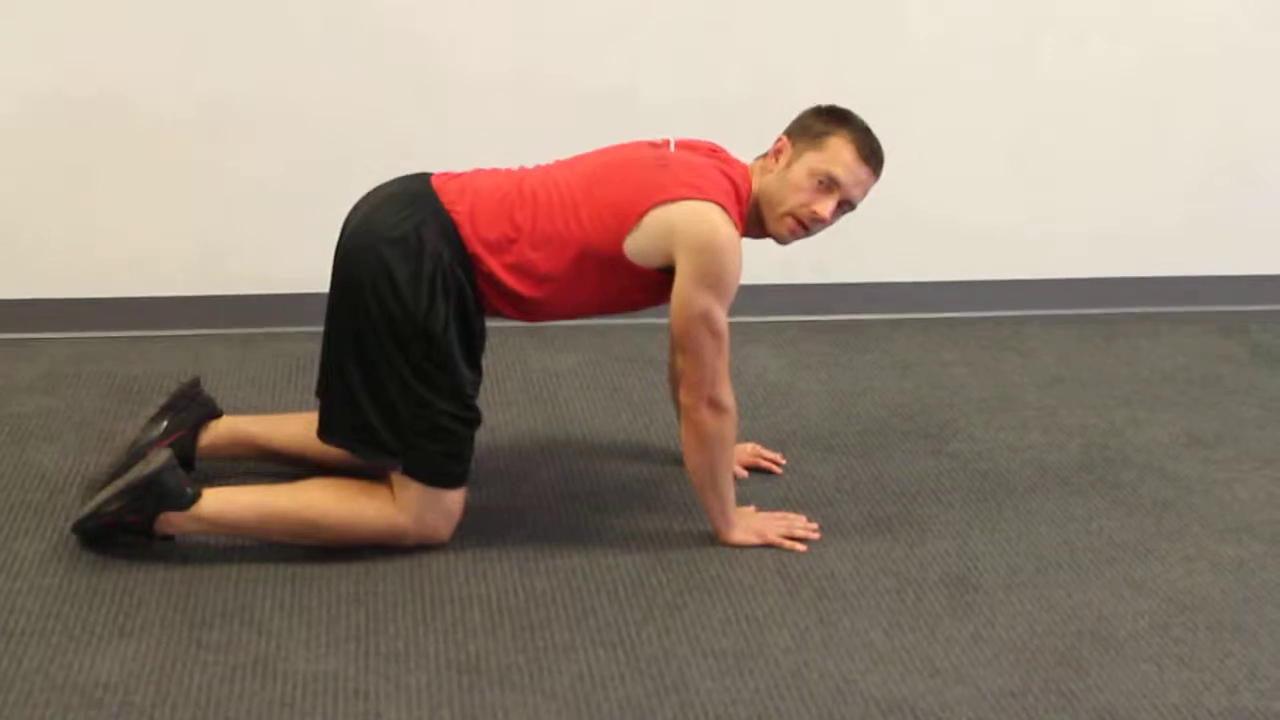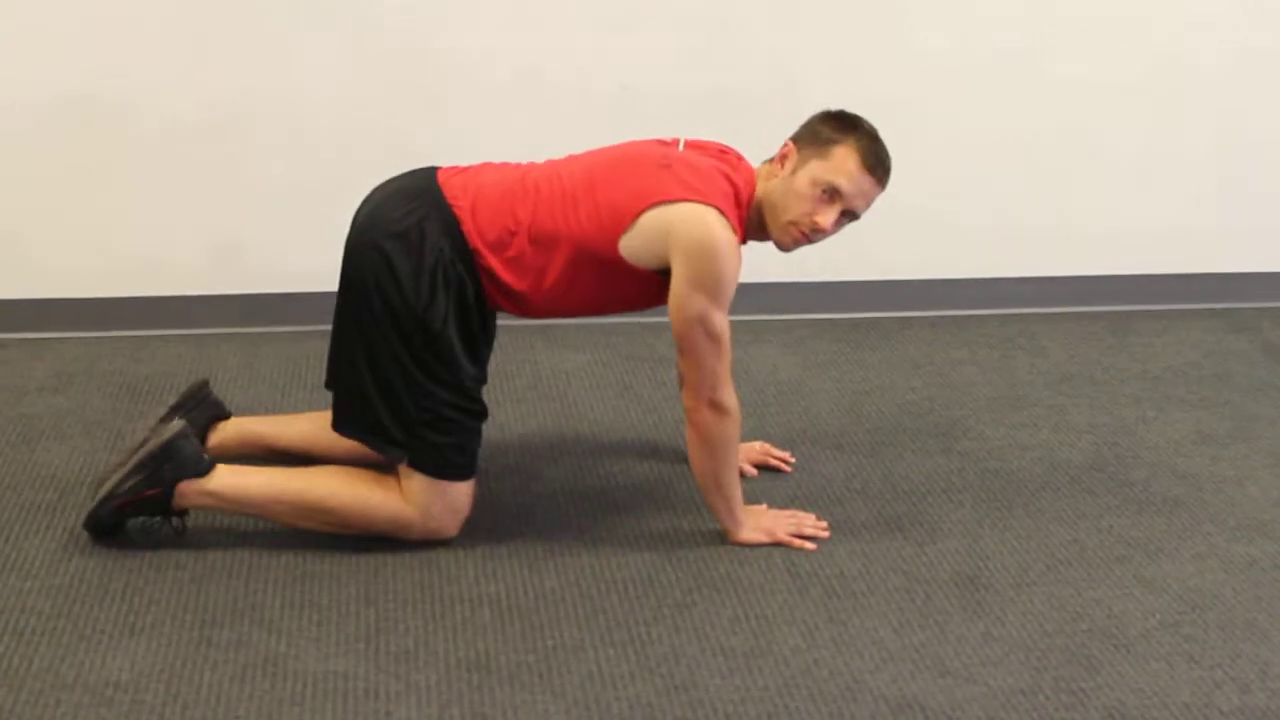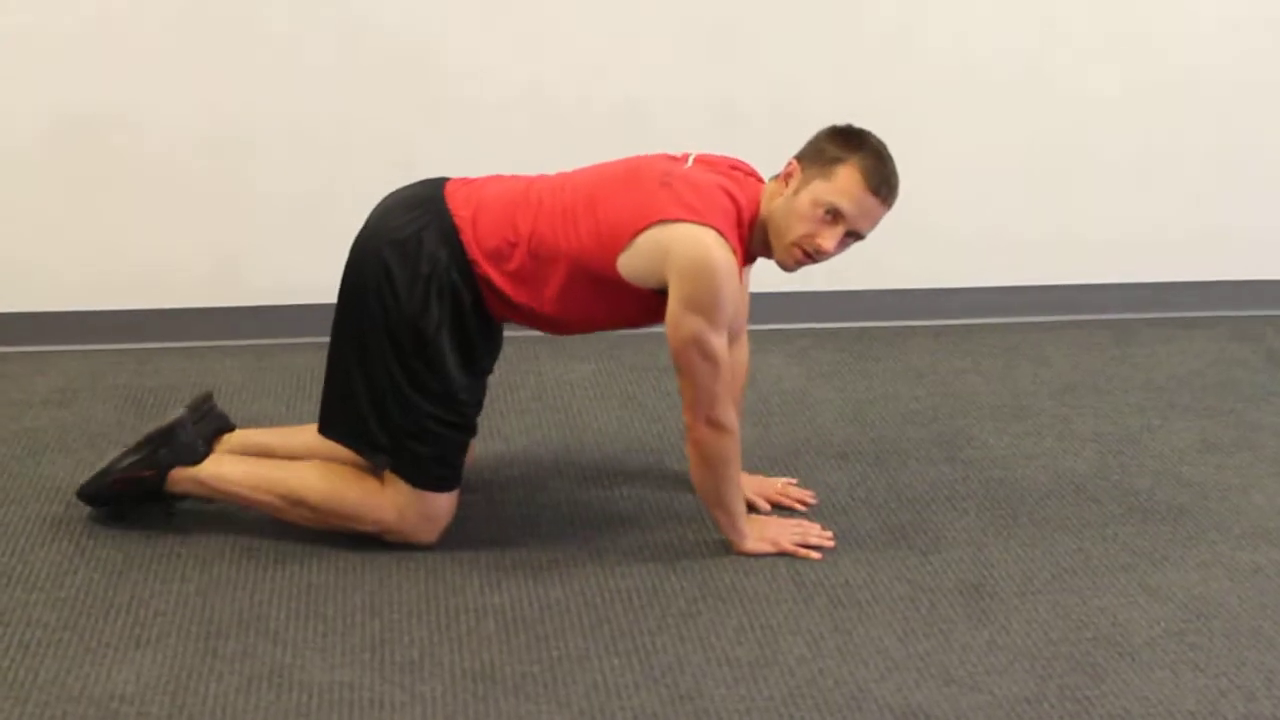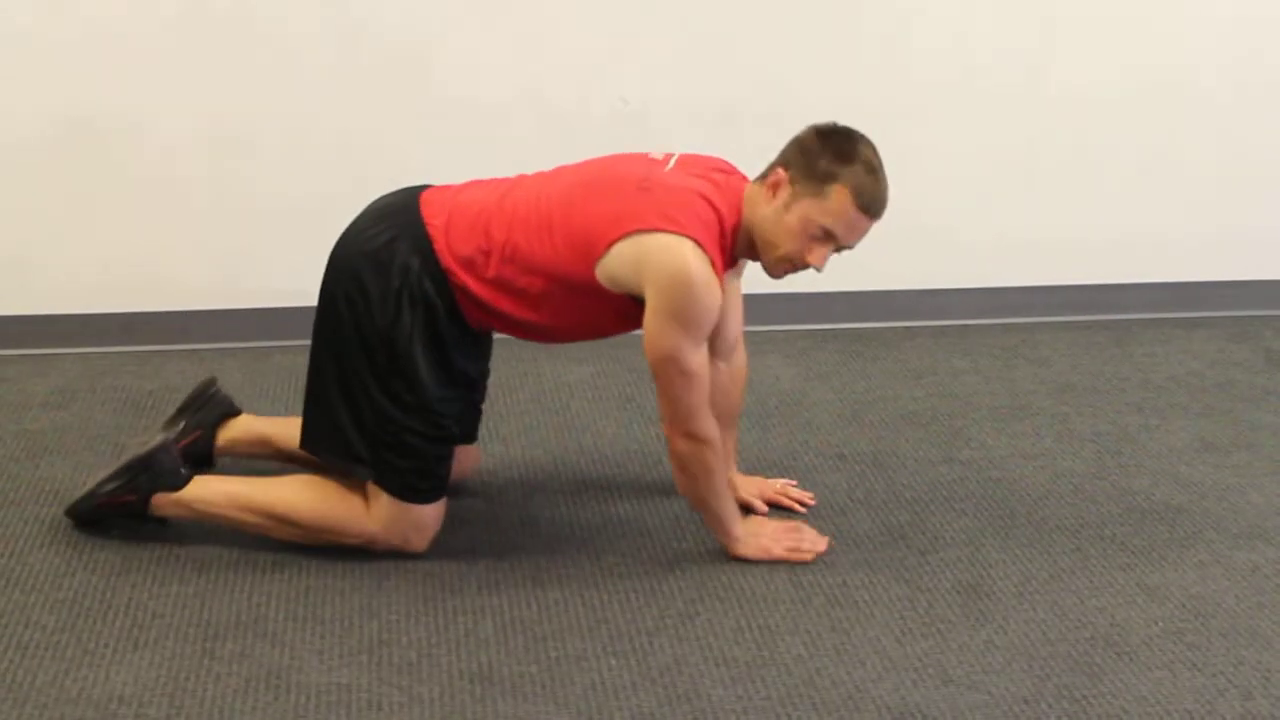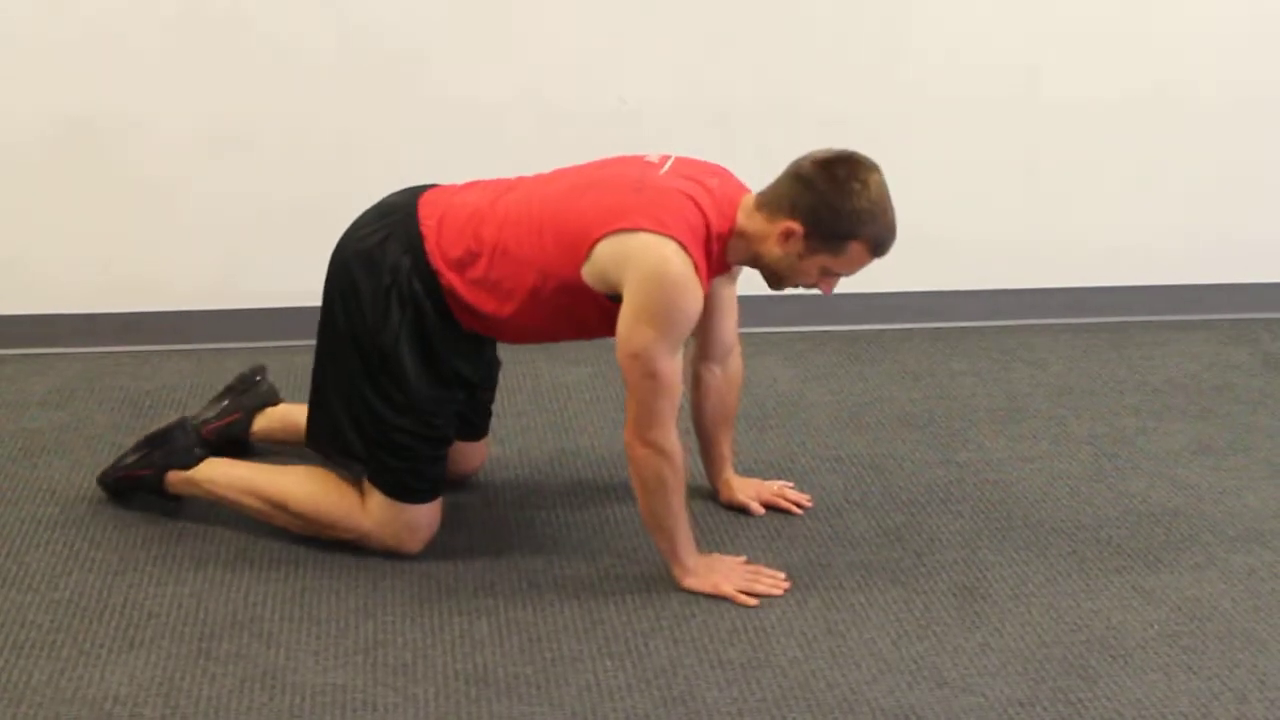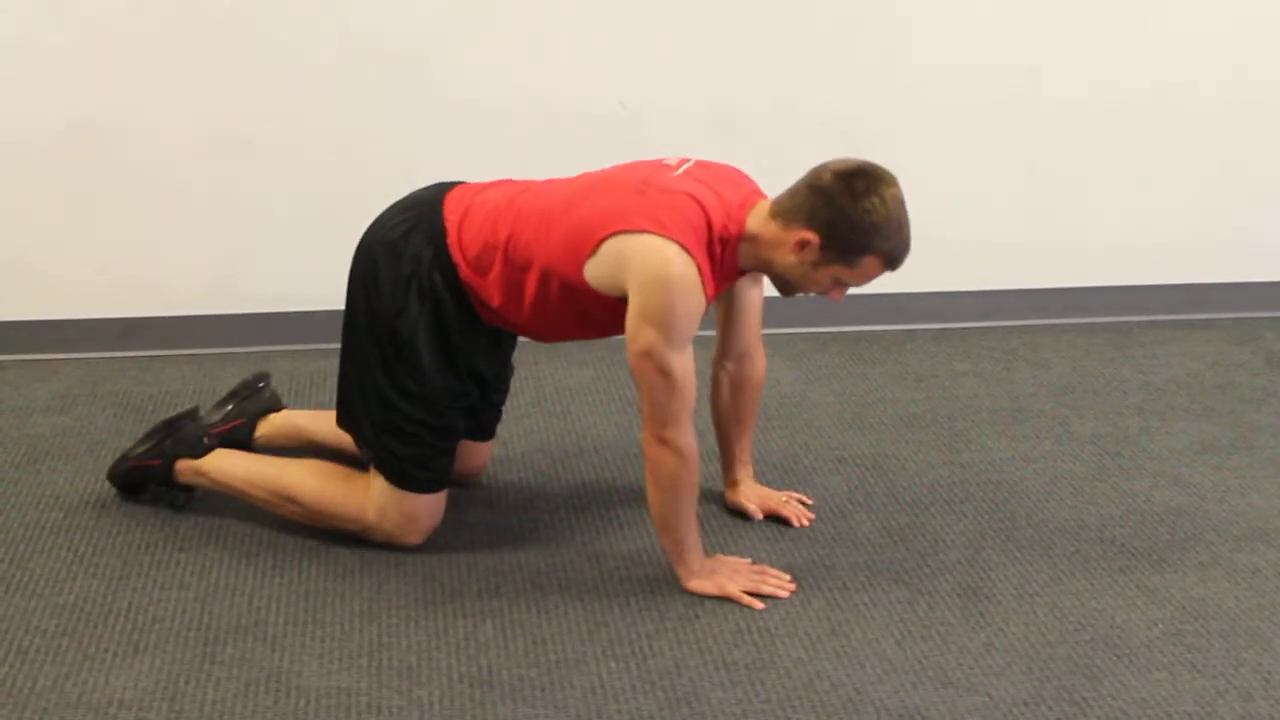
dt=0.4s
person 1, frame 1
left shoulder: (709, 173)
right shoulder: (712, 230)
left elbow: (686, 349)
right elbow: (707, 395)
left wrist: (710, 447)
right wrist: (728, 522)
left hip: (410, 224)
right hip: (417, 262)
left knee: (400, 446)
right knee: (426, 512)
left ankle: (202, 429)
right ankle: (173, 502)
person 1, frame 2
left shoulder: (723, 173)
right shoulder: (709, 231)
left elbow: (705, 339)
right elbow: (708, 395)
left wrist: (718, 445)
right wrist: (737, 520)
left hip: (423, 220)
right hip: (420, 254)
left knee: (411, 442)
right knee: (433, 509)
left ankle: (213, 428)
right ankle: (187, 479)
person 1, frame 3
left shoulder: (738, 189)
right shoulder: (705, 250)
left elbow: (732, 344)
right elbow: (707, 417)
left wrist: (732, 475)
right wrist: (739, 529)
left hip: (436, 232)
right hip: (420, 268)
left knee: (433, 456)
right knee: (416, 514)
left ankle: (220, 439)
right ankle: (181, 468)
person 1, frame 4
left shoulder: (725, 194)
right shoulder: (684, 260)
left elbow: (725, 357)
right elbow: (688, 429)
left wrist: (731, 476)
right wrist: (737, 532)
left hip: (426, 246)
right hip: (394, 280)
left knee: (448, 464)
right knee: (404, 524)
left ankle: (221, 428)
right ankle: (166, 491)
person 1, frame 5
left shoulder: (729, 204)
right shoulder: (669, 263)
left elbow: (717, 356)
right elbow: (649, 438)
left wrist: (726, 475)
right wrist: (688, 565)
left hip: (438, 245)
right hip: (394, 279)
left knee: (460, 460)
right knee: (401, 524)
left ankle: (257, 414)
right ankle: (182, 467)
person 1, frame 6
left shoulder: (747, 210)
right shoulder: (672, 264)
left elbow: (741, 358)
right elbow: (666, 437)
left wrist: (741, 479)
right wrist: (693, 567)
left hip: (460, 246)
right hip: (415, 272)
left knee: (463, 461)
right knee: (405, 516)
left ankle: (259, 420)
right ankle: (190, 457)
